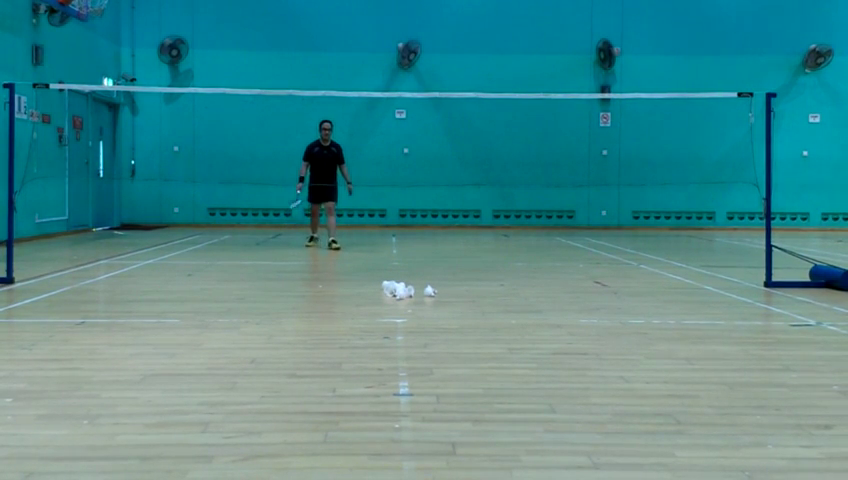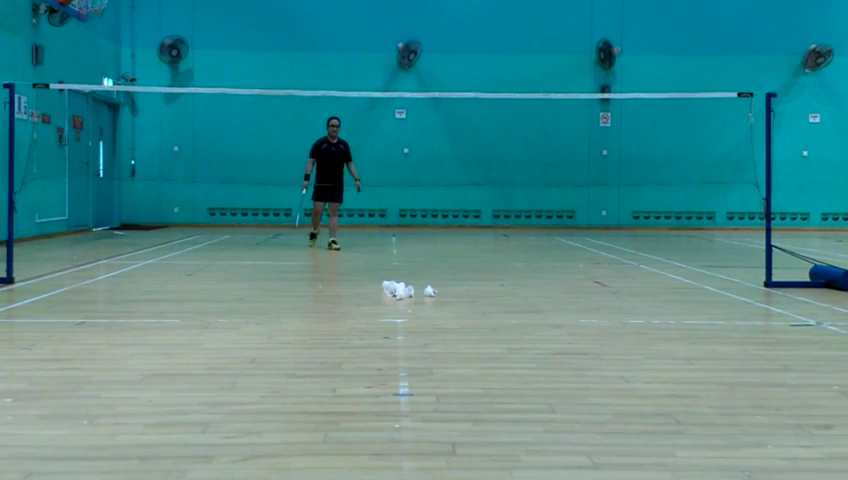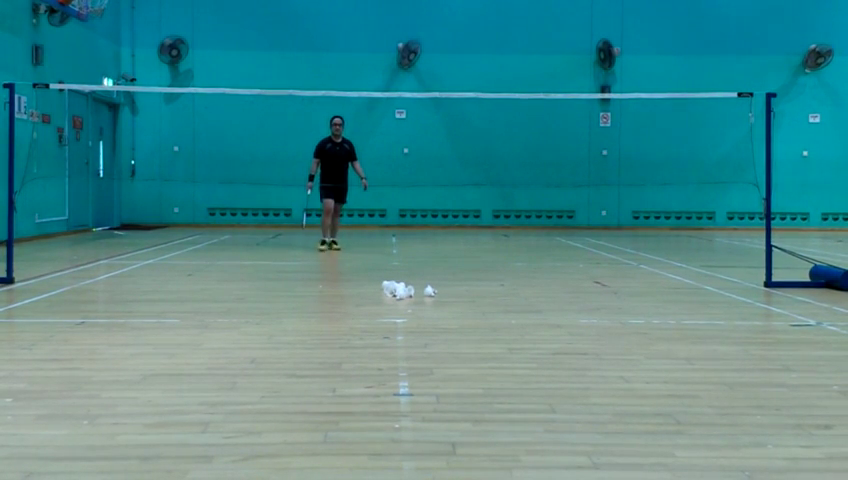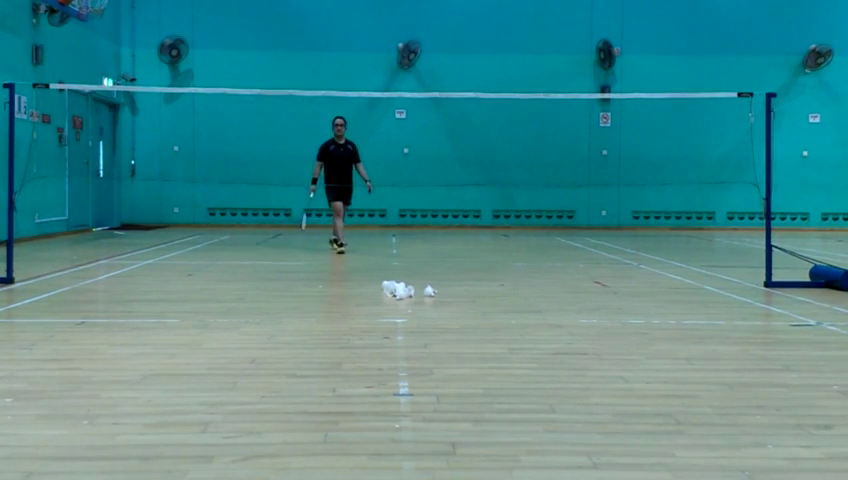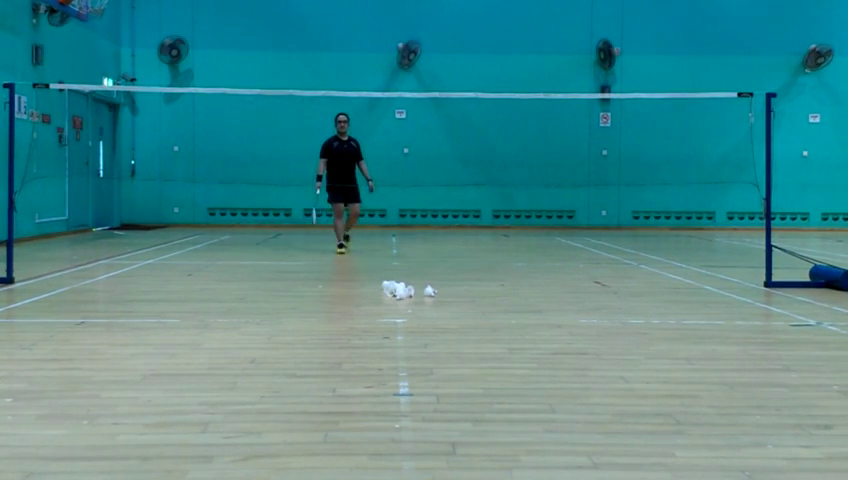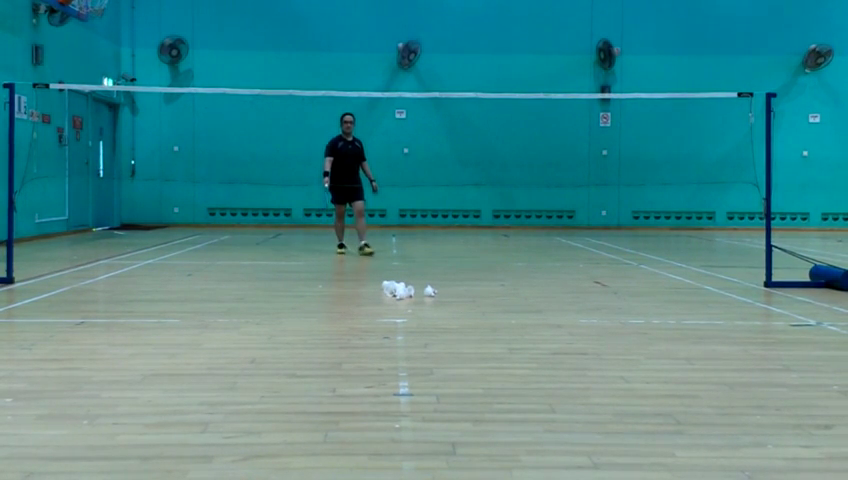
dt=0.2s
person 1, frame 1
left shoulder: (337, 148)
right shoulder: (312, 147)
left elbow: (342, 166)
right elbow: (305, 164)
left wrist: (348, 182)
right wrist: (301, 180)
left hip: (331, 185)
right hip: (315, 185)
left knee: (330, 211)
right knee: (314, 212)
left ankle: (332, 240)
right ankle: (314, 236)
person 1, frame 2
left shoulder: (344, 145)
right shoulder: (319, 144)
left elbow: (350, 163)
right elbow: (311, 161)
left wrist: (356, 179)
right wrist: (306, 178)
left hip: (337, 185)
right hip: (321, 184)
left knee: (334, 212)
right knee: (317, 211)
left ankle: (332, 240)
right ankle: (314, 231)
person 1, frame 3
left shoulder: (348, 145)
right shoulder: (323, 144)
left elbow: (355, 163)
right elbow: (316, 162)
left wrist: (363, 177)
right wrist: (311, 179)
left hip: (341, 185)
right hip: (326, 184)
left knee: (336, 213)
right knee: (328, 210)
left ankle: (333, 240)
right ankle: (324, 239)
person 1, frame 4
left shoulder: (352, 146)
right shoulder: (326, 146)
left elbow: (358, 165)
right elbow: (319, 165)
left wrist: (367, 180)
right wrist: (314, 182)
left hip: (347, 186)
right hip: (332, 185)
left knee: (341, 215)
right knee: (338, 213)
left ankle: (334, 238)
right ankle: (340, 243)
person 1, frame 5
left shoulder: (354, 143)
right shoulder: (329, 143)
left elbow: (361, 162)
right elbow: (323, 162)
left wrist: (369, 179)
right wrist: (319, 179)
left hip: (351, 185)
right hip: (334, 185)
left knee: (356, 212)
right knee: (339, 214)
left ankle: (345, 233)
right ankle: (340, 243)
person 1, frame 6
left shoulder: (358, 143)
right shoulder: (334, 143)
left elbow: (363, 163)
right elbow: (328, 160)
left wrist: (372, 180)
right wrist: (326, 175)
left hip: (355, 185)
right hip: (338, 185)
left knee: (360, 212)
right knee: (340, 215)
left ankle: (363, 244)
right ankle: (341, 243)
